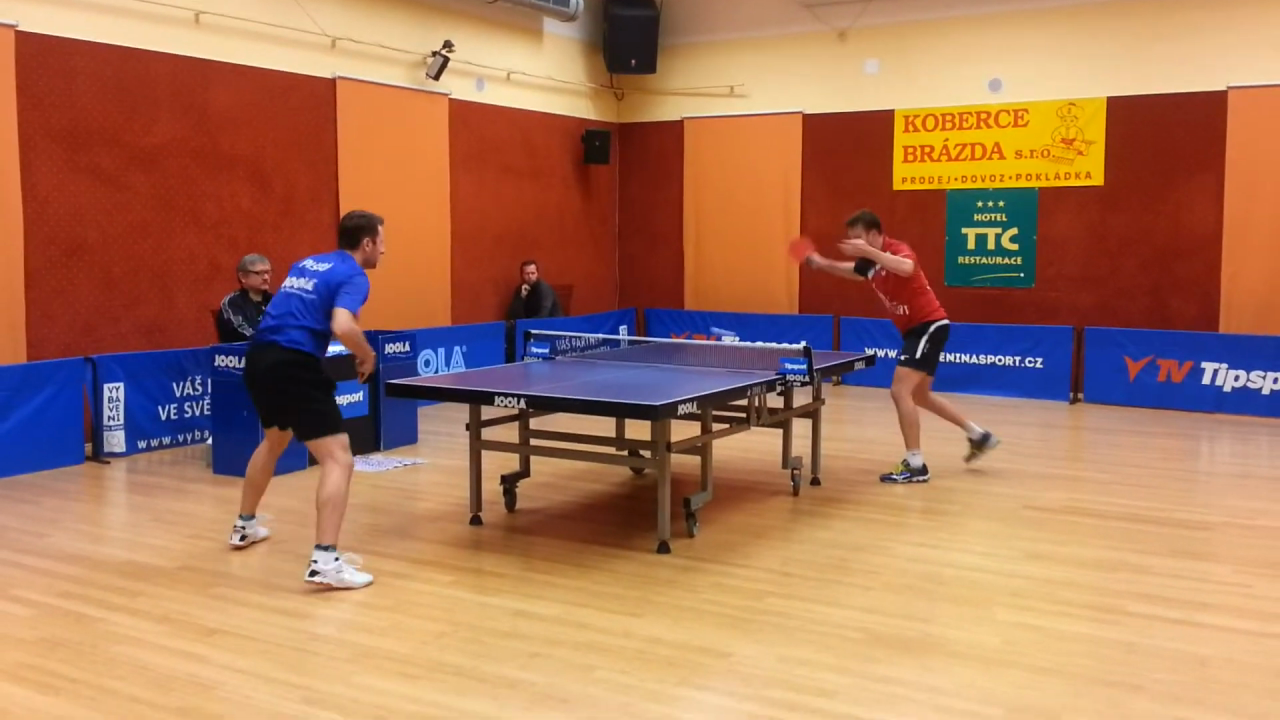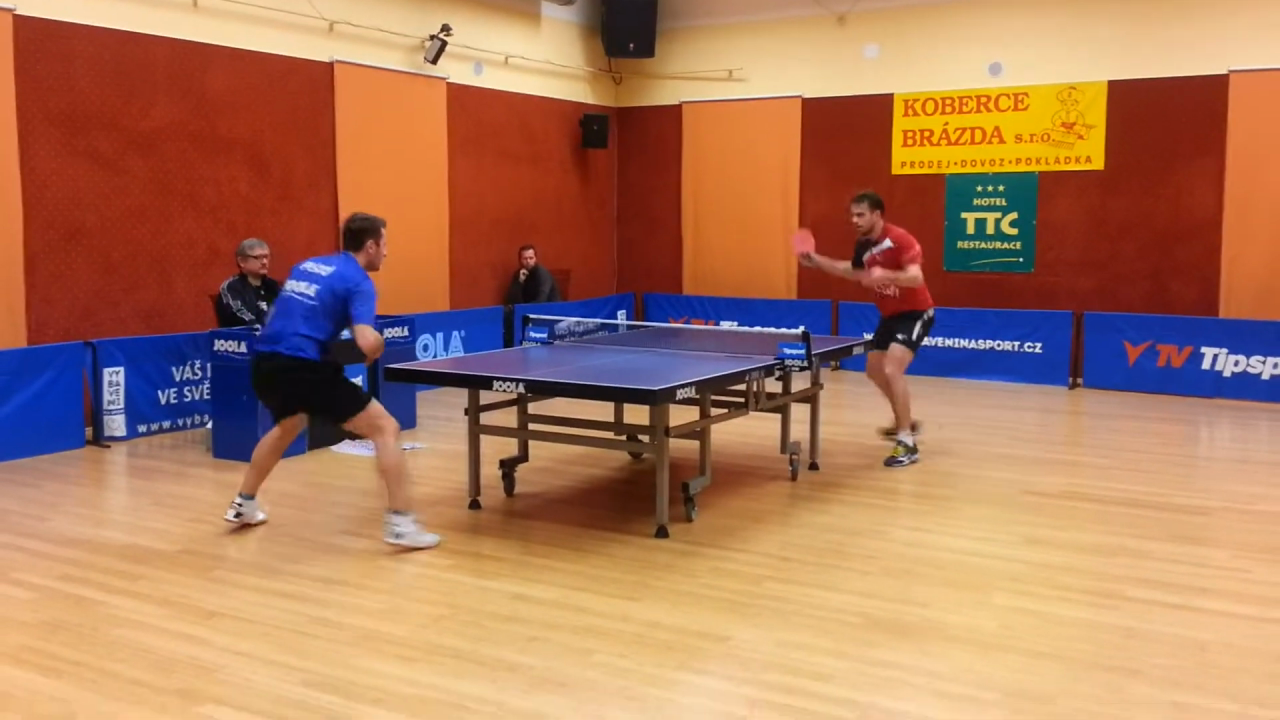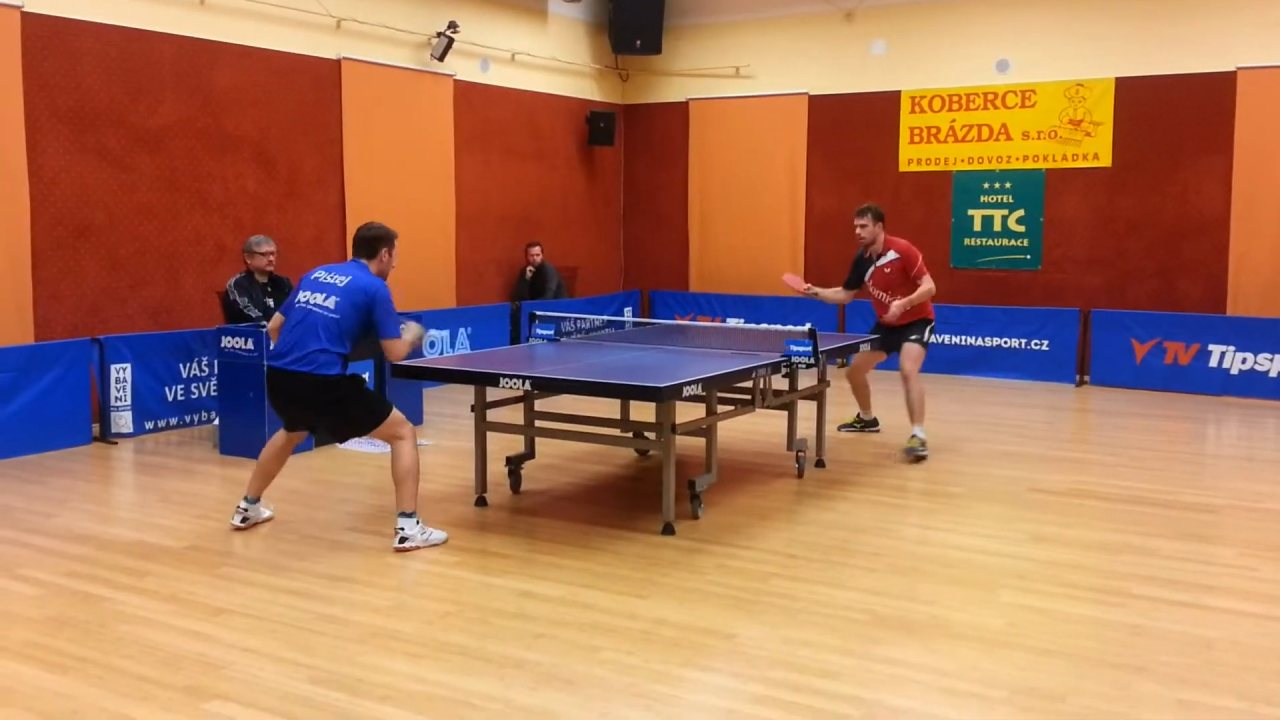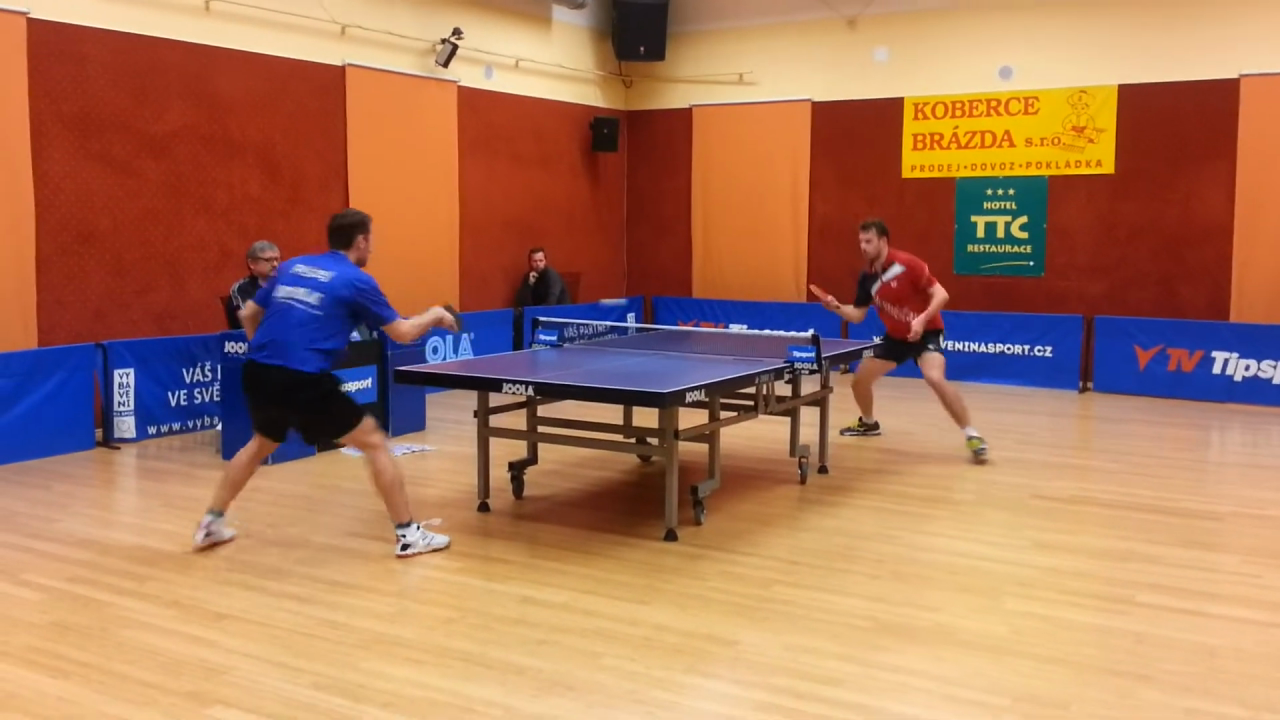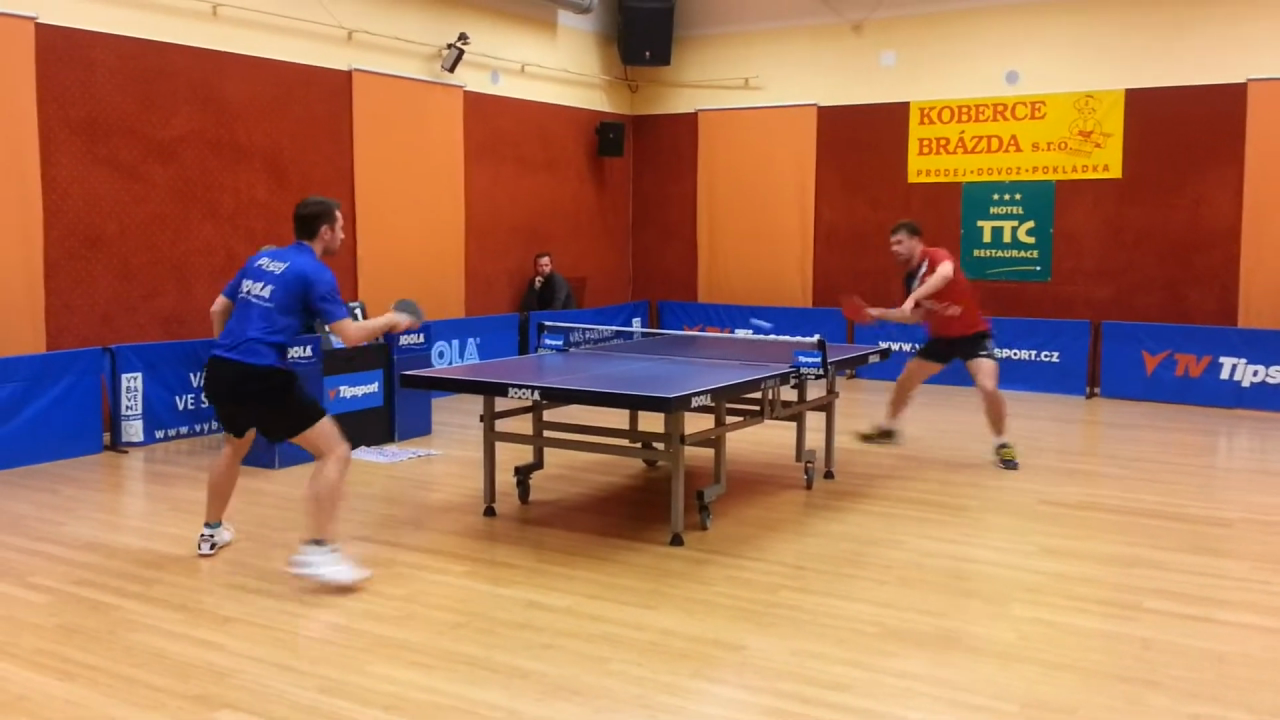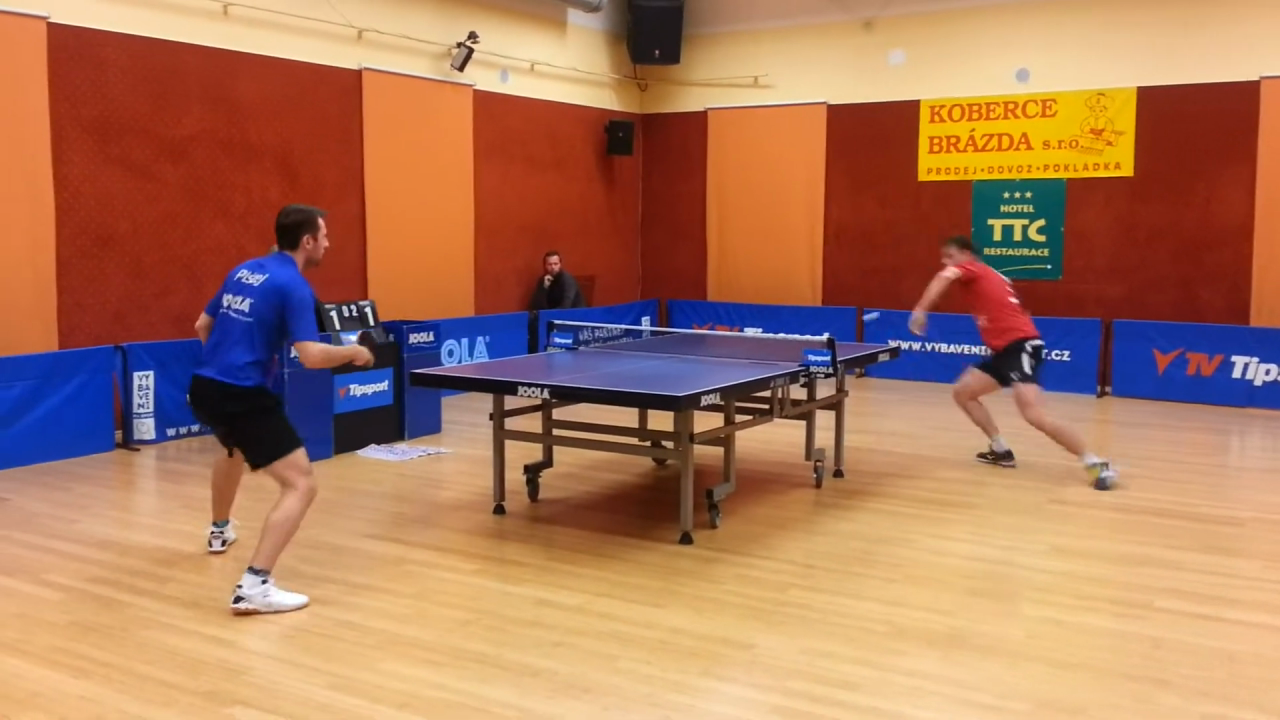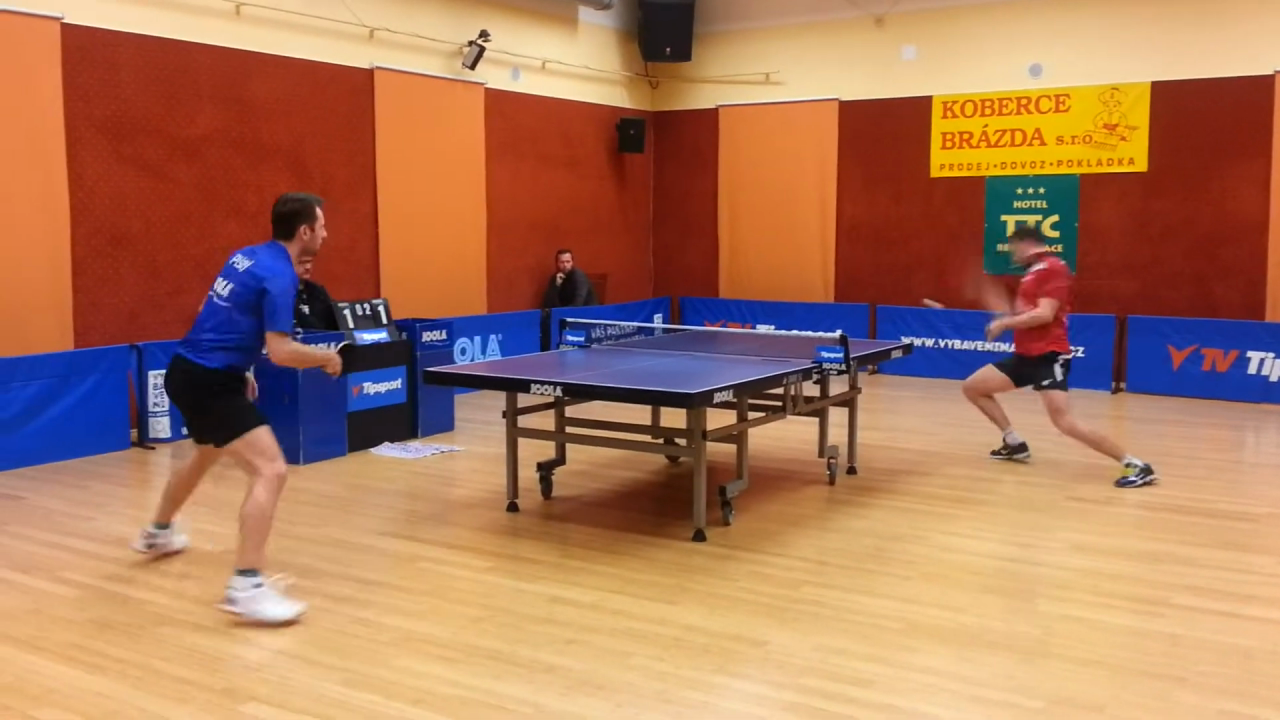
dt=0.2s
person 1, frame 1
left shoulder: (308, 263)
right shoulder: (354, 276)
right elbow: (342, 326)
right wrist: (366, 354)
left hip: (259, 356)
right hip: (293, 365)
left knee: (275, 440)
right knee: (338, 460)
left ankle: (245, 526)
right ankle: (325, 560)
person 1, frame 2
left shoulder: (306, 266)
right shoulder: (357, 281)
left elbow: (279, 318)
right elbow: (367, 342)
right wrist: (378, 346)
left hip: (265, 363)
right hip: (302, 367)
left knee: (287, 426)
right knee: (385, 428)
left ankle: (243, 505)
right ankle: (400, 524)
person 1, frame 3
left shoulder: (314, 275)
right shoulder: (375, 288)
left elbow: (274, 327)
right elbow: (396, 352)
right wrist: (413, 333)
left hip: (278, 378)
right hip: (324, 383)
left knee: (292, 432)
right knee: (403, 433)
left ankle: (248, 507)
right ankle: (408, 526)
person 1, frame 4
left shoulder: (291, 267)
right shoulder: (357, 281)
left elbow: (248, 315)
right elbow: (402, 332)
right wrist: (435, 315)
left hip: (258, 374)
right hip: (304, 382)
left knee: (261, 443)
right knee: (375, 445)
left ankle: (212, 523)
right ankle: (408, 533)
person 1, frame 5
left shoulder: (260, 259)
right shoulder: (314, 273)
left elbow: (218, 310)
right elbow: (349, 335)
right wrist: (390, 320)
left hip: (221, 370)
right hip: (261, 377)
left knee: (234, 447)
right knee: (335, 453)
left ankle: (210, 532)
right ankle: (316, 551)
person 1, frame 6
left shoulder: (242, 271)
right shoulder: (293, 286)
left elbow: (203, 326)
right elbow: (310, 356)
right wrist: (353, 352)
left hip: (204, 387)
right hip: (242, 395)
left knee: (234, 451)
right knee: (301, 486)
left ankle: (220, 531)
right ankle: (254, 586)
person 1, frame 7
left shoulder: (245, 256)
right shoulder: (279, 275)
right elbow: (280, 351)
right wrist: (326, 357)
left hip: (186, 370)
right hip: (209, 380)
left knee: (207, 454)
right knee: (270, 473)
left ankle: (158, 533)
right ankle: (246, 586)
person 2, frame 1
left shoulder: (898, 249)
right shoulder: (869, 260)
left elbow: (906, 269)
right elbow: (851, 270)
left wrist: (868, 251)
right wrist: (823, 263)
left hip: (929, 326)
right hip: (918, 329)
left knee: (900, 391)
right knee: (919, 395)
left ankle: (915, 465)
right ankle: (978, 435)
person 2, frame 2
left shoulder: (900, 239)
right shoulder: (863, 244)
left elbow: (916, 278)
right elbow: (852, 271)
left wrist: (887, 277)
right wrist: (817, 261)
left hip: (914, 313)
right hip: (891, 315)
left knee: (891, 371)
right knee: (874, 369)
left ankle: (907, 443)
right ankle: (904, 422)
person 2, frame 3
left shoulder: (903, 250)
right shoulder: (862, 260)
left elbow: (929, 288)
right elbow: (845, 295)
left wrist: (902, 303)
right wrist: (817, 292)
left hip: (917, 321)
right hip: (887, 325)
left knee: (908, 370)
right knee: (854, 370)
left ankle: (918, 436)
right ankle: (867, 418)
person 2, frame 4
left shoulder: (908, 265)
right shoulder: (867, 278)
left elbow: (941, 295)
right elbow: (858, 315)
left wrist: (922, 319)
right wrist: (838, 308)
left hip: (927, 333)
right hip: (895, 338)
left knee: (935, 378)
right knee: (860, 379)
left ankle: (972, 436)
right ankle: (868, 422)
person 2, frame 5
left shoulder: (937, 256)
right shoulder: (911, 276)
left elbow: (946, 273)
right elbow: (914, 317)
left wrist: (912, 299)
right wrist: (880, 314)
left hip: (974, 333)
right hip: (941, 337)
left knee: (988, 387)
right knee: (904, 382)
left ankle: (1001, 443)
right ankle: (888, 428)
person 2, frame 6
left shoulder: (969, 268)
right shoulder: (987, 276)
left elbow: (945, 277)
left wrist: (920, 310)
left hip: (1020, 346)
right hip: (1006, 350)
left knee: (1034, 415)
right knee: (962, 393)
left ankle: (1095, 464)
right ankle: (1000, 449)
person 2, frame 7
left shoulder: (1053, 268)
right shoulder: (1036, 273)
left elbow: (1046, 314)
left wrist: (1004, 323)
left hip: (1048, 356)
right hip: (1026, 356)
left knee: (1064, 422)
right knee: (971, 388)
left ankle: (1135, 466)
right ankle: (1014, 442)
